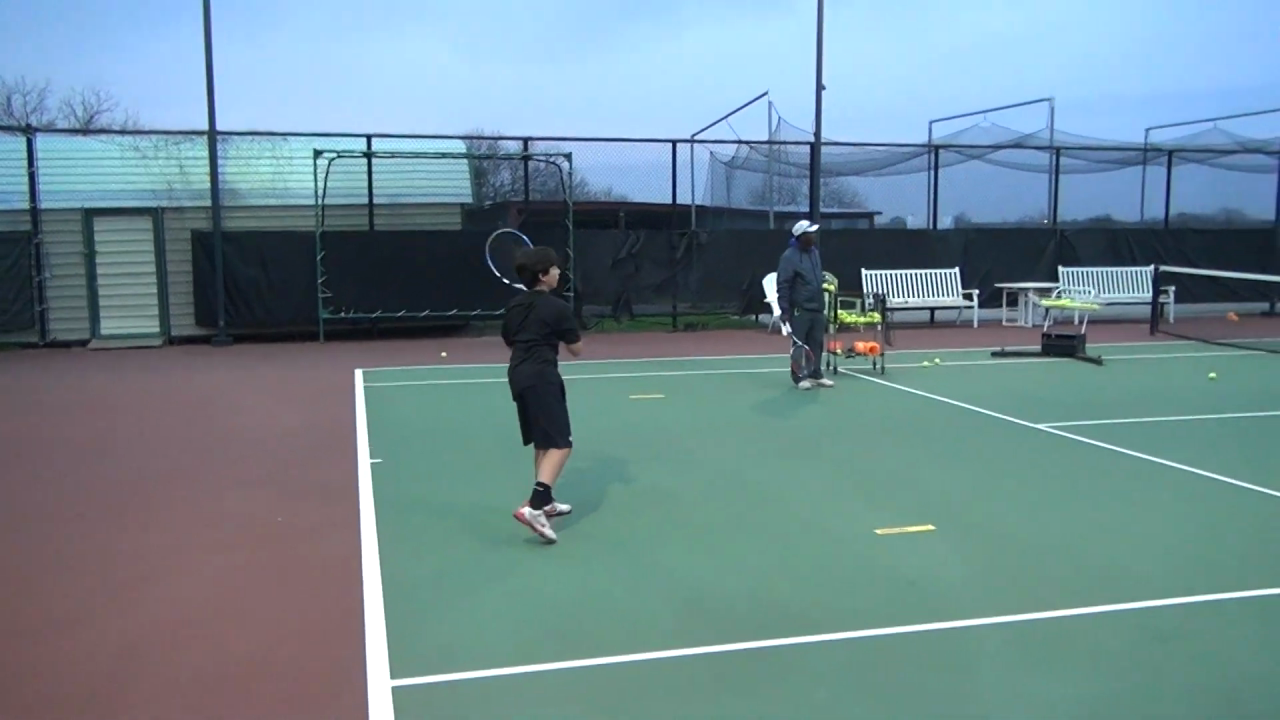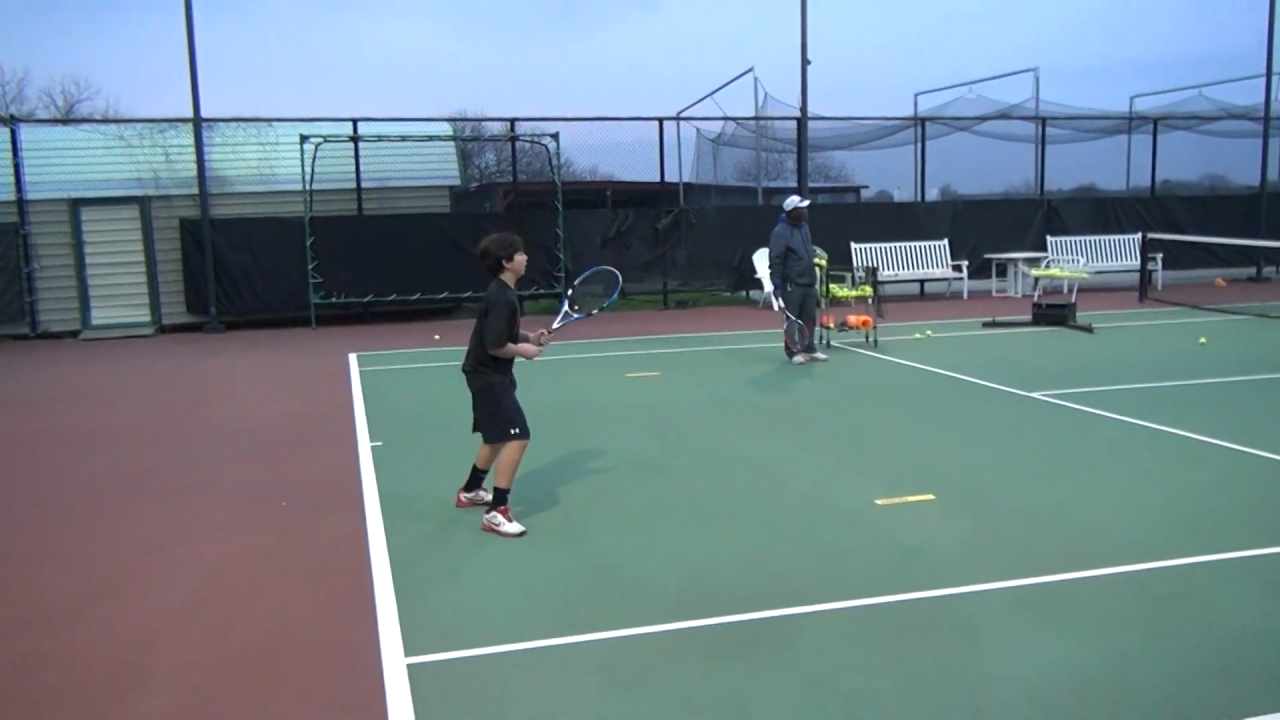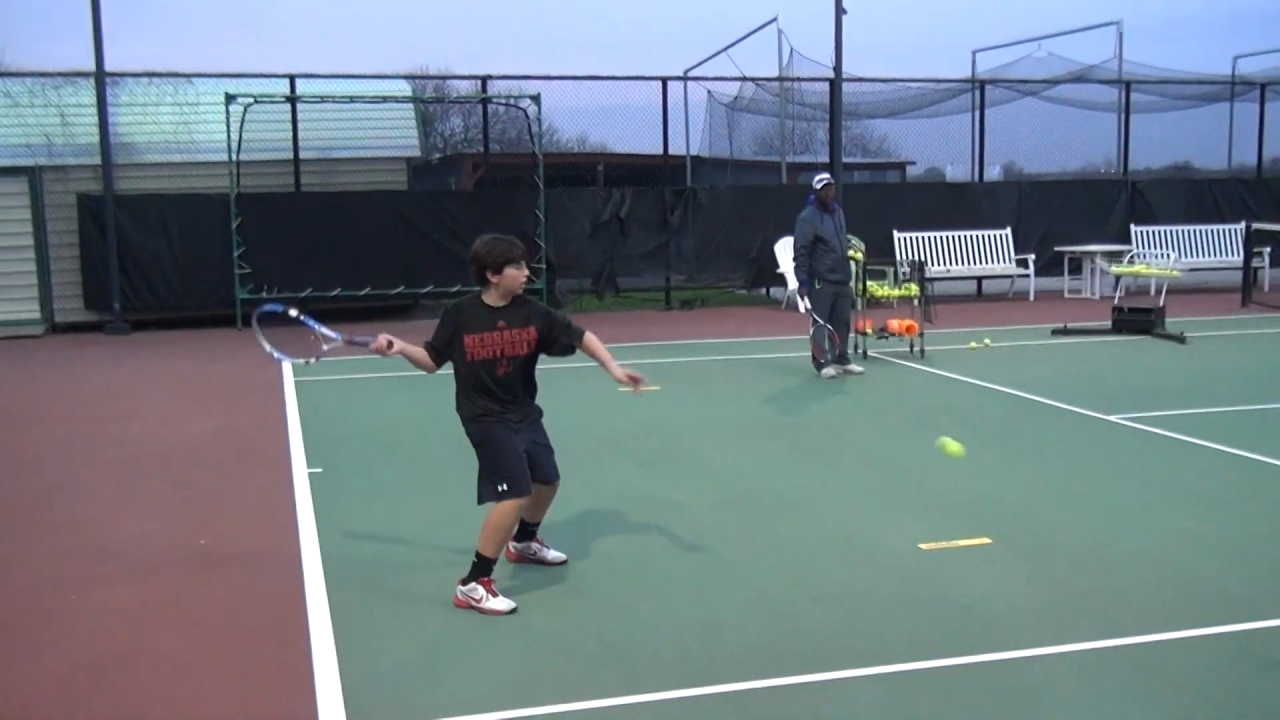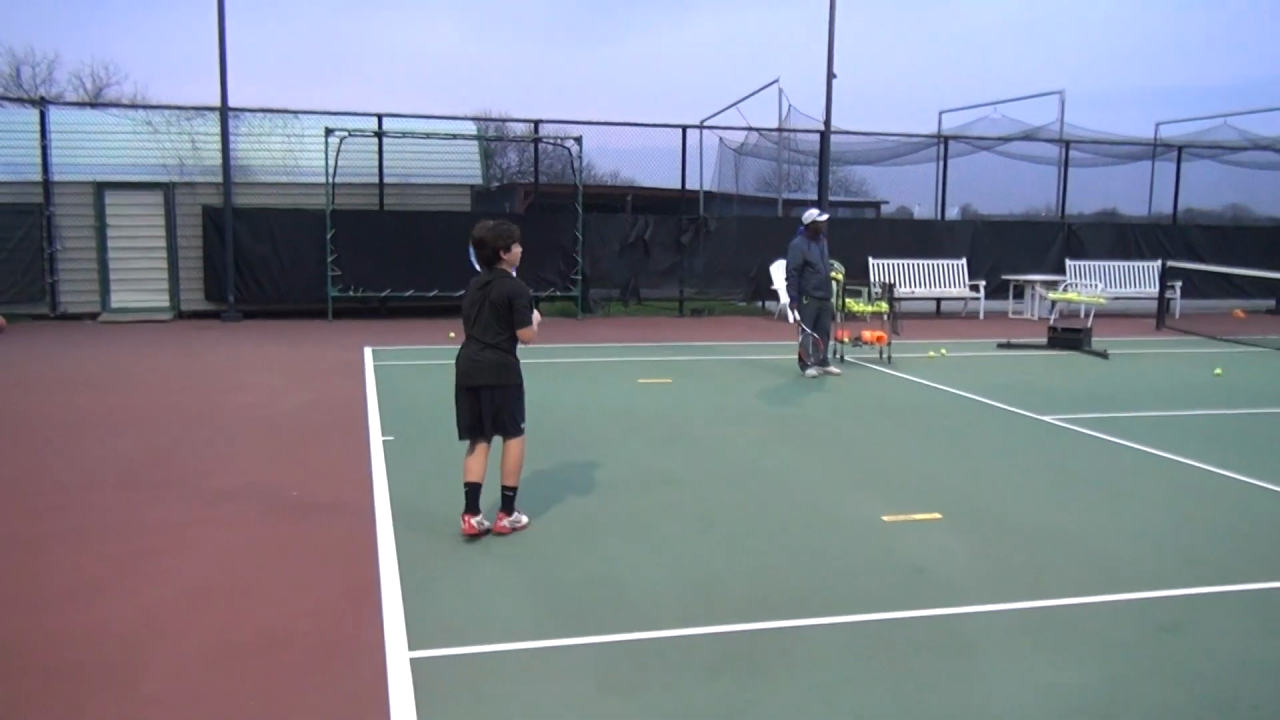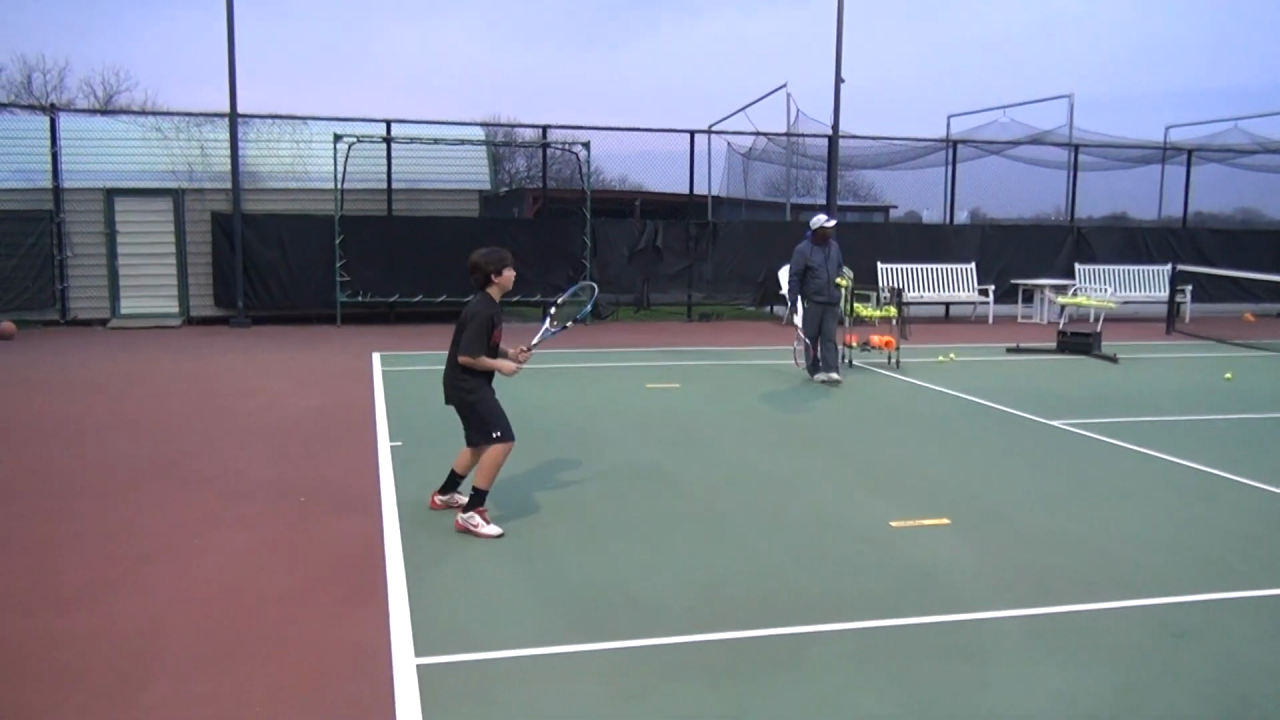
dt=1s
person 1, frame 1
left shoulder: (516, 305)
right shoulder: (558, 307)
right elbow: (577, 348)
left hip: (519, 376)
right hip: (541, 379)
left knee: (545, 443)
right knee: (560, 445)
left ankle: (544, 502)
right ankle: (533, 509)
person 1, frame 2
left shoulder: (507, 293)
right shoulder: (501, 298)
right elbow: (496, 346)
left wrist: (531, 337)
right wrist: (523, 350)
left hip: (494, 375)
right hip: (488, 376)
left knee: (499, 435)
right knee: (518, 437)
left ankle: (470, 491)
right ankle: (495, 511)
person 1, frame 3
left shoulder: (534, 311)
right shoulder: (460, 315)
left elbow: (580, 336)
right elbow: (432, 361)
left wrist: (614, 368)
right wrist: (400, 348)
left hip: (522, 413)
right hip: (485, 416)
left knee: (546, 481)
right knee: (513, 495)
left ankle: (523, 540)
right ankle: (473, 583)
person 1, frame 4
left shoulder: (474, 285)
right shoulder: (515, 287)
right elbow: (526, 336)
right wrist: (535, 318)
left hip: (469, 369)
right hip: (500, 371)
left knee: (478, 441)
right knee: (513, 436)
left ankle: (472, 516)
right ankle: (506, 514)
person 1, frame 5
left shoulder: (492, 306)
right shoulder: (481, 311)
right elbow: (466, 356)
left wrist: (511, 354)
right wrist: (501, 366)
left hip: (476, 385)
right hip: (466, 386)
left knee: (481, 442)
right knee: (502, 441)
left ankle: (445, 493)
right ankle: (472, 513)
person 2, frame 1
left shoulder: (814, 252)
right shoulder: (789, 257)
right elbow: (783, 285)
left wrist: (825, 284)
right wrist: (784, 310)
left hip: (818, 308)
right hip: (799, 310)
left knee: (816, 343)
right knee: (799, 344)
left ankle: (815, 374)
right ankle: (799, 377)
person 2, frame 2
left shoulder: (804, 227)
right shoulder: (780, 232)
right elbow: (775, 261)
right wrist: (777, 285)
left hip: (809, 283)
right hip: (792, 285)
left knee: (809, 319)
left ankle: (809, 349)
right ankle: (793, 352)
person 2, frame 3
left shoulder: (838, 212)
right shoulder: (807, 217)
right elbow: (801, 252)
left wrist: (851, 250)
right wrist: (802, 282)
left hip: (843, 279)
right hip: (820, 282)
left knee: (842, 322)
right knee: (821, 324)
left ankle: (842, 359)
right ankle: (822, 363)
person 2, frame 4
left shoulder: (822, 241)
right shoulder: (798, 245)
right elbow: (792, 273)
left wrist: (832, 273)
right wrist: (793, 297)
left hip: (825, 296)
right hip: (807, 297)
left knee: (823, 332)
left ankle: (822, 363)
right ankle: (806, 365)
person 2, frame 5
left shoulder: (834, 246)
right shoulder: (803, 250)
left elbow: (839, 266)
right elbow: (794, 278)
left wrist: (840, 278)
right wrist: (793, 302)
left hip: (832, 301)
right hip: (812, 301)
left knee: (829, 337)
right knee: (811, 337)
left ankle: (831, 371)
right ankle: (814, 370)
